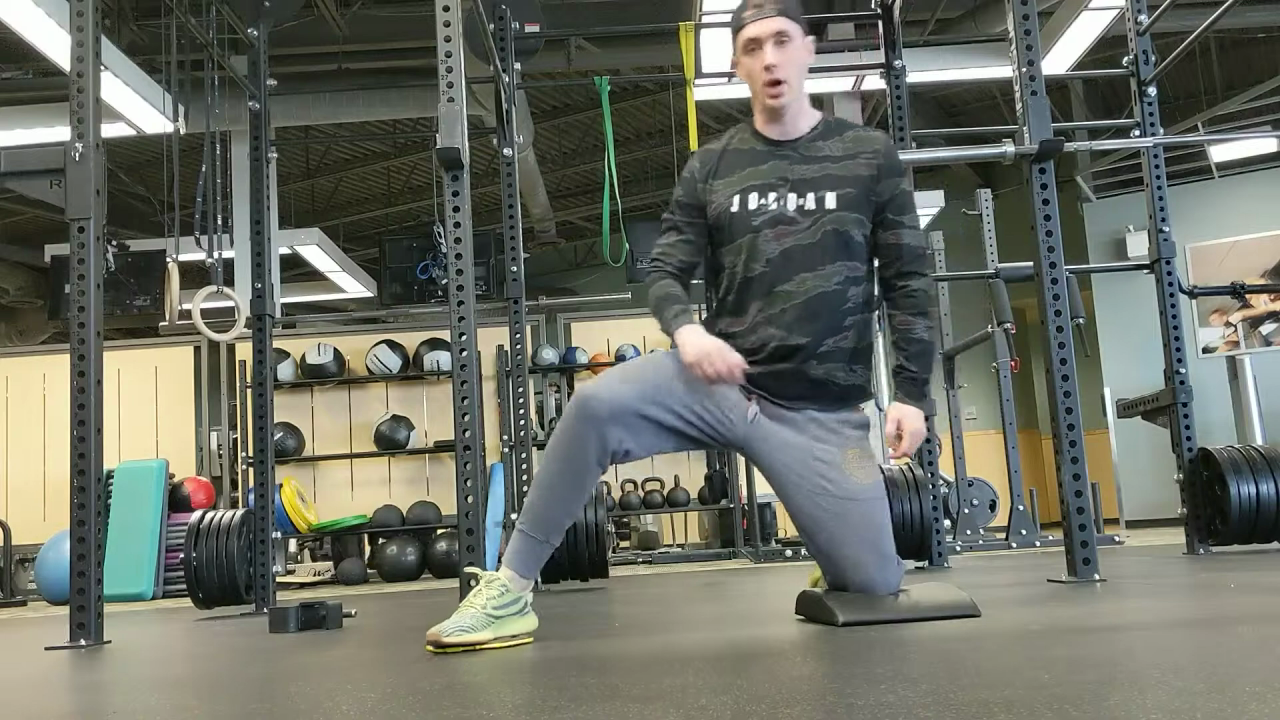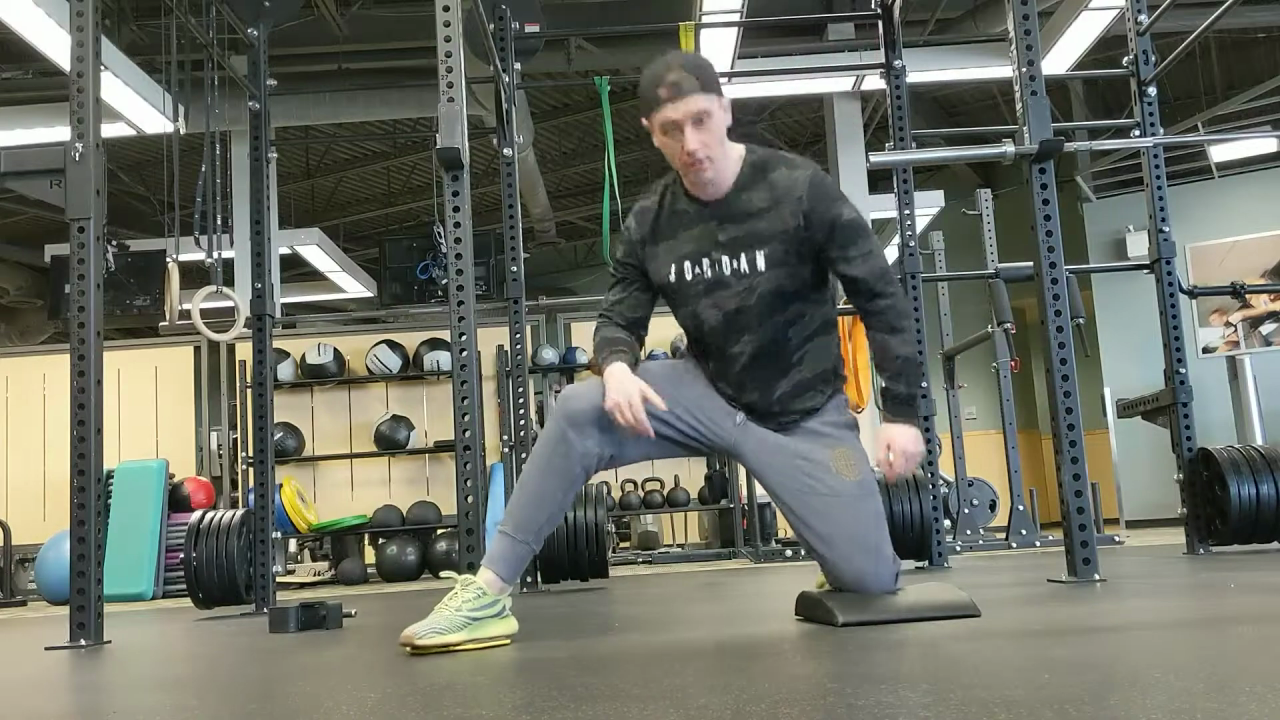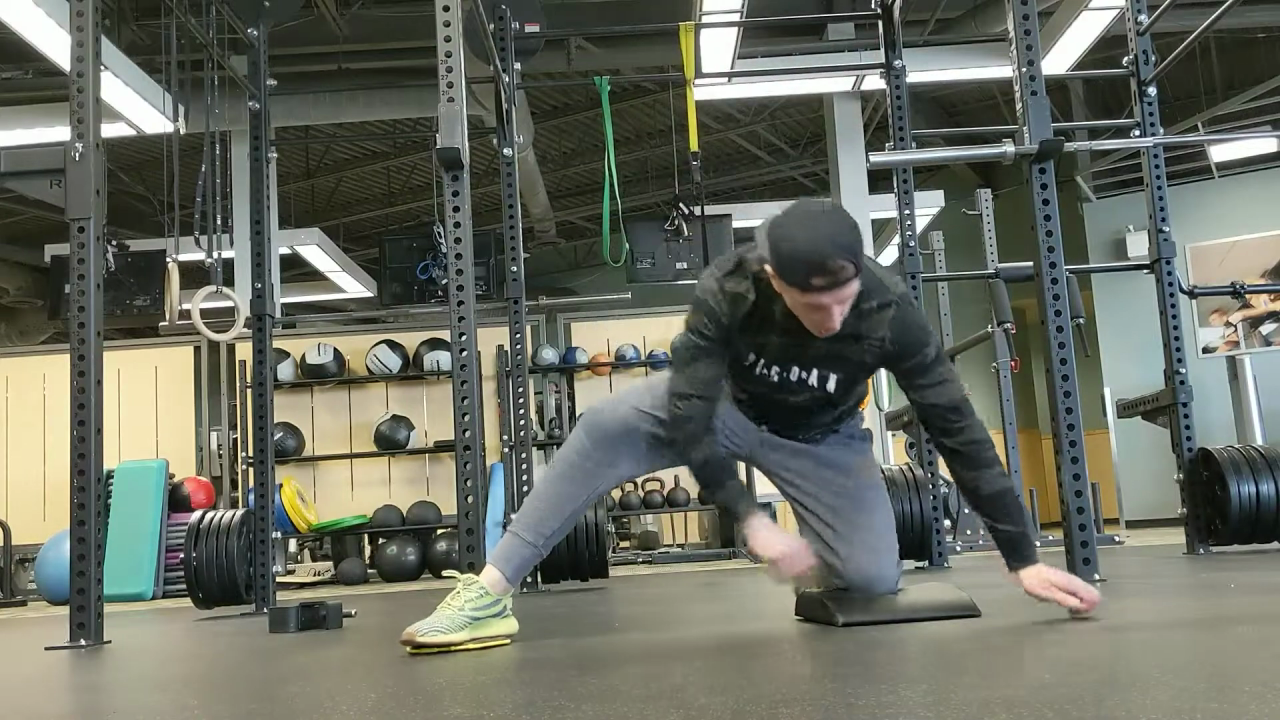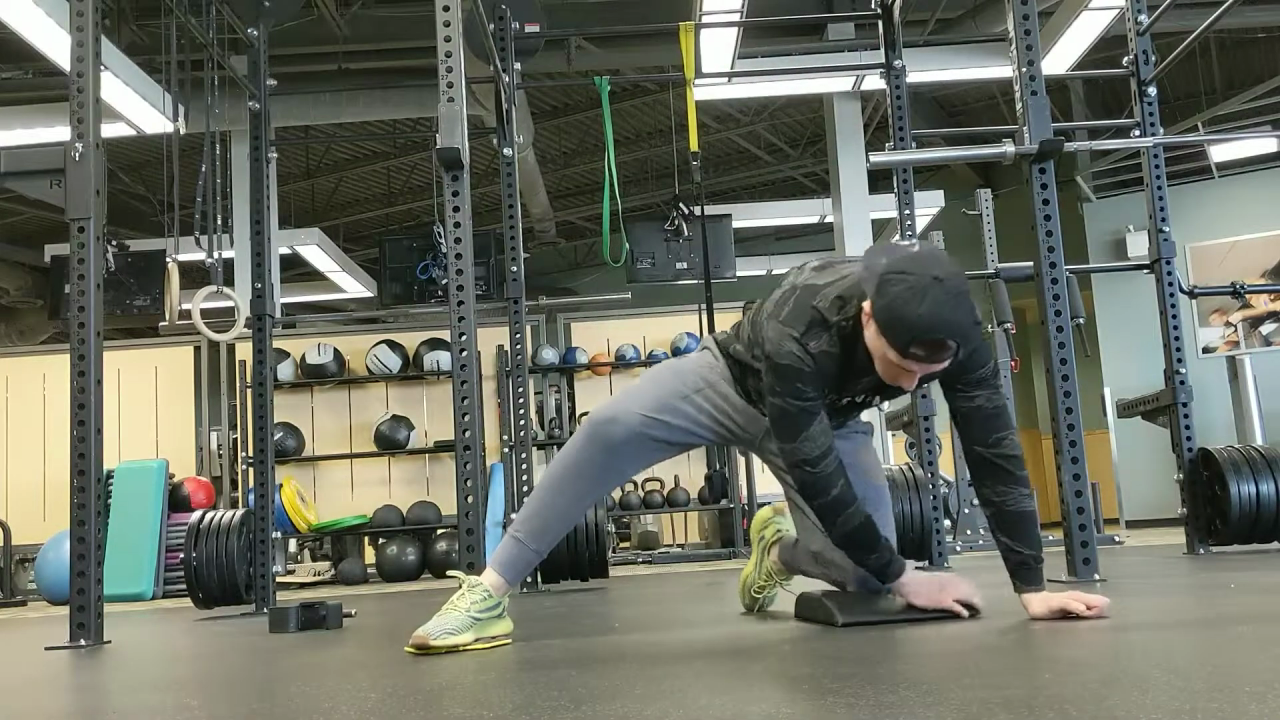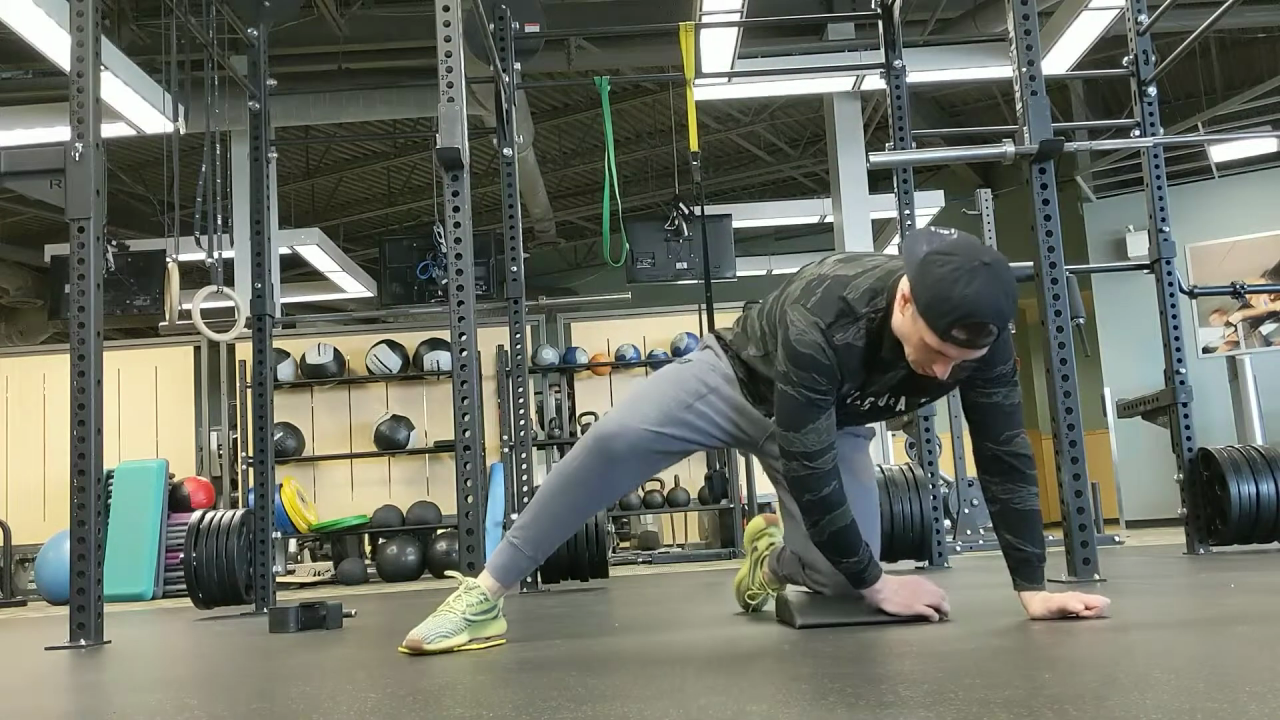
dt=0.5s
person 1, frame 1
left shoulder: (870, 157)
right shoulder: (710, 169)
left elbow: (907, 284)
right elbow: (666, 272)
left wrist: (909, 392)
right wrist: (686, 331)
left hip: (821, 406)
right hip: (722, 371)
left knee: (872, 584)
right knee: (598, 404)
left ankle: (835, 559)
right ankle: (510, 589)
person 1, frame 2
left shoulder: (799, 188)
right shoulder: (648, 224)
left elbow: (880, 296)
right elbow: (617, 324)
left wrist: (900, 412)
right wrist: (616, 371)
left hip: (804, 416)
right hip: (706, 392)
left knee: (870, 578)
right knee: (580, 408)
right ankle: (487, 594)
person 1, frame 3
left shoulder: (889, 310)
right shoulder: (730, 288)
left elbow: (958, 431)
right elbow: (687, 412)
left wrist: (1024, 559)
right wrist: (750, 520)
left hip: (823, 436)
right hip: (733, 407)
left knee: (874, 581)
right knee: (608, 425)
left ankle: (818, 555)
right ankle: (493, 591)
person 1, frame 4
left shoulder: (952, 331)
right shoulder: (798, 322)
left elbow: (995, 454)
right elbow: (813, 472)
left wrist: (1031, 586)
right wrist: (902, 577)
left hip: (829, 416)
right hip: (737, 377)
left knee: (863, 570)
right knee: (614, 425)
left ankle: (780, 545)
right ankle: (489, 594)
person 1, frame 5
left shoulder: (978, 333)
right shoulder: (823, 313)
left elbow: (1004, 457)
right elbow: (806, 465)
left wrist: (1031, 586)
right wrist: (876, 582)
left hip: (830, 419)
right hip: (739, 380)
left knee: (841, 574)
right knee: (617, 439)
left ankle: (773, 554)
right ankle: (484, 597)
